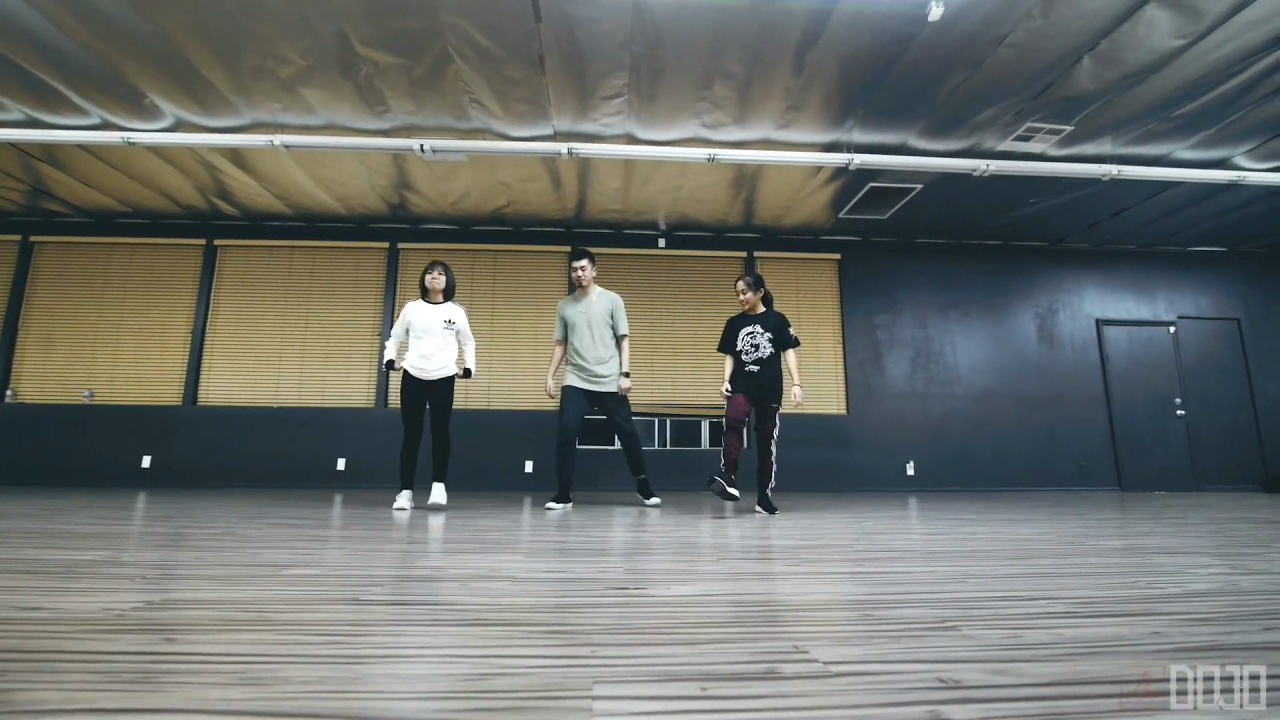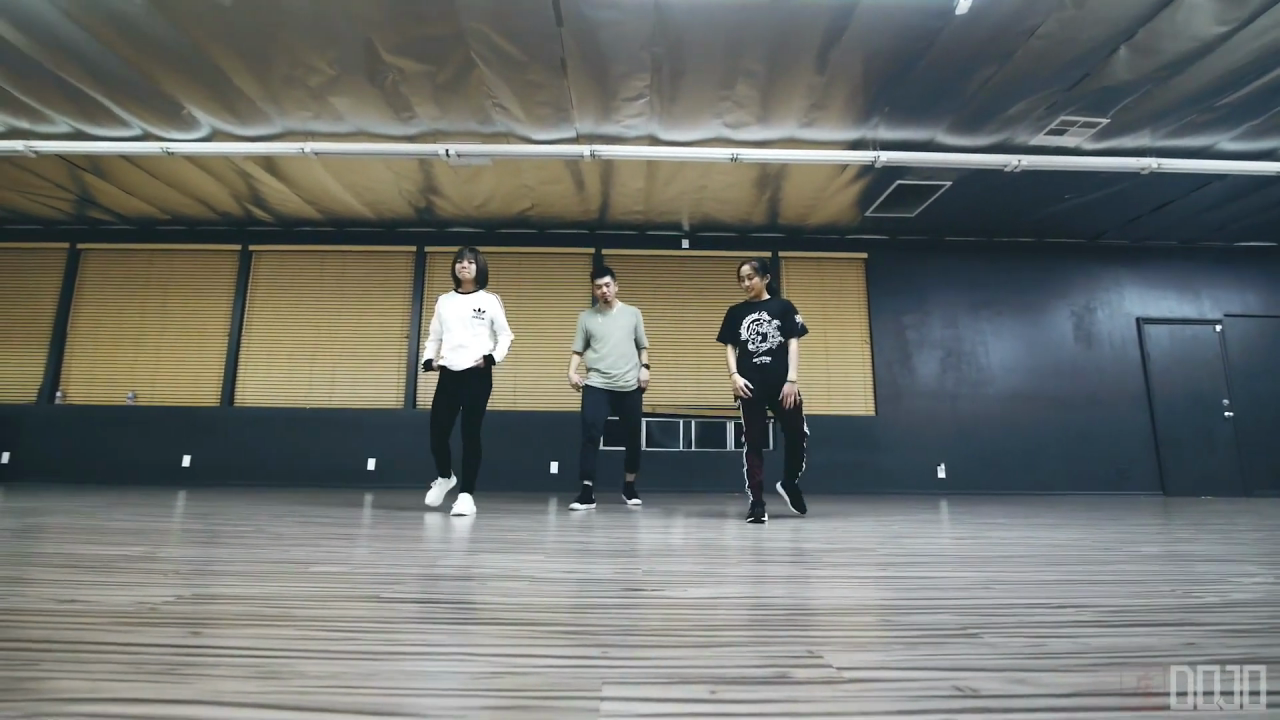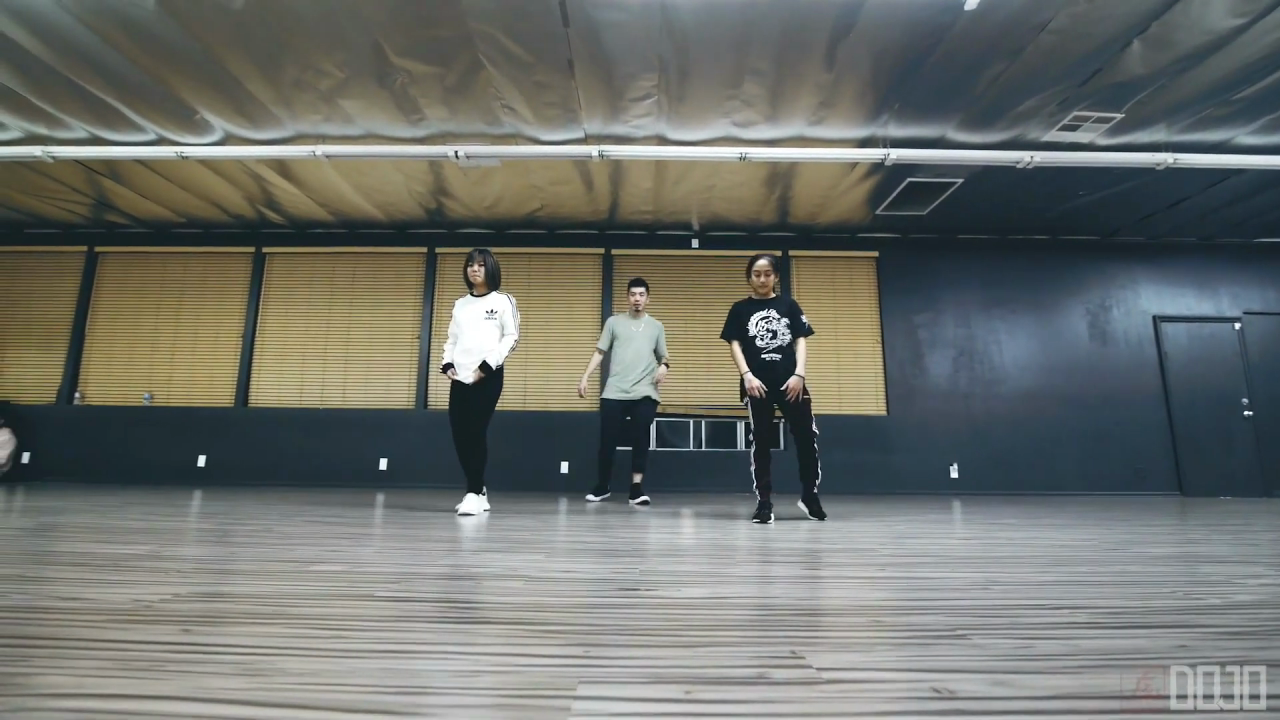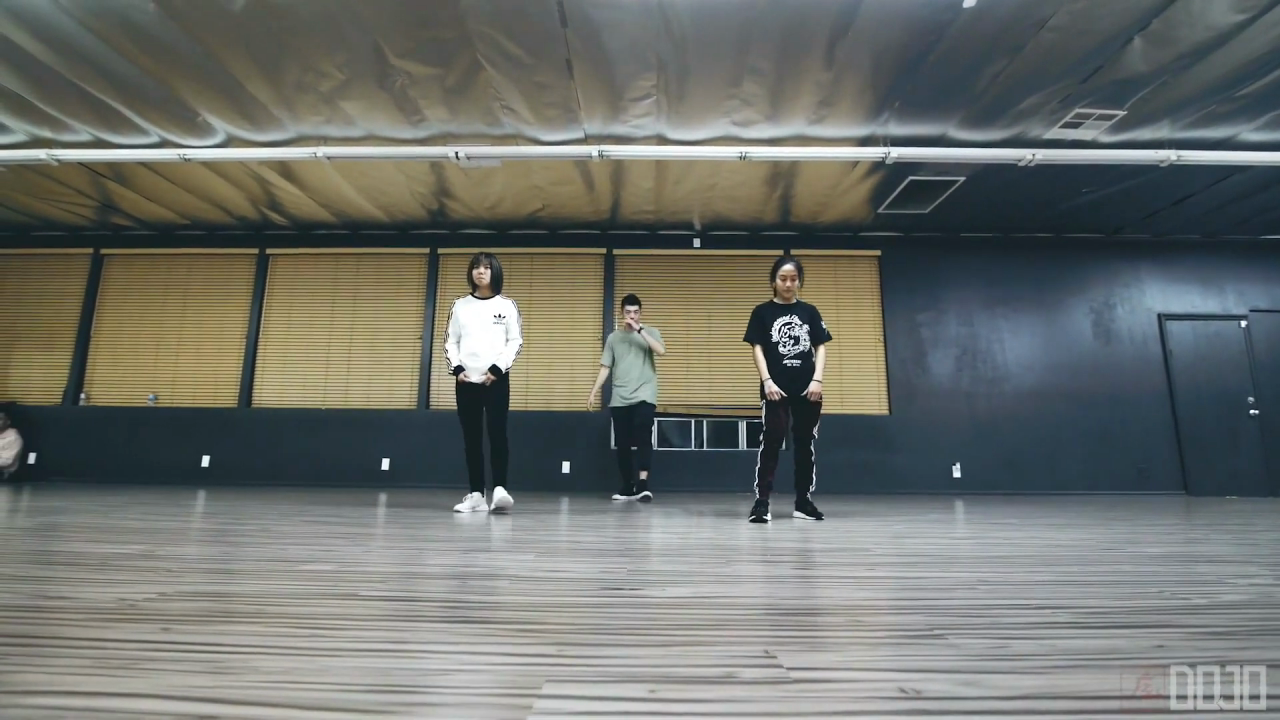
dt=0.5s
person 1, frame 1
left shoulder: (456, 311)
right shoulder: (411, 308)
left elbow: (468, 343)
right elbow: (394, 338)
left wrist: (469, 368)
right wrist: (390, 361)
left hip: (443, 379)
right hip: (413, 378)
left knee: (440, 431)
right knee: (411, 435)
left ankle: (438, 485)
right ankle: (406, 492)
person 1, frame 2
left shoulder: (490, 300)
right shoulder: (444, 301)
left elbow: (505, 335)
right elbow: (434, 336)
left wrist: (493, 357)
right wrist: (429, 359)
left hip: (478, 374)
right hip: (449, 373)
left knee: (470, 432)
right knee: (439, 429)
left ankle: (465, 495)
right ankle: (444, 477)
person 1, frame 3
left shoulder: (503, 300)
right shoulder: (460, 304)
left elbow: (511, 337)
right elbow: (452, 341)
left wrist: (488, 365)
right wrist: (447, 364)
left hip: (488, 376)
right hip: (461, 377)
left knee: (476, 433)
right knee: (459, 435)
left ankle: (474, 494)
right ankle: (478, 491)
person 1, frame 4
left shoulder: (507, 305)
right shoulder: (460, 305)
left elbow: (516, 341)
right elbow: (450, 342)
left wrist: (498, 368)
right wrist: (457, 368)
left hip: (497, 378)
right hip: (467, 379)
left knee: (497, 431)
right knee: (471, 436)
left ankle: (500, 489)
right ankle: (476, 494)
person 2, frame 1
left shoulder: (777, 320)
right shoulder: (734, 323)
left elbow: (789, 352)
right elbow: (730, 356)
left wrist: (796, 383)
right wrist: (725, 381)
left hip: (769, 389)
right hip: (740, 386)
left knee: (767, 442)
right knee: (733, 422)
left ankle: (764, 497)
right ankle: (726, 477)
person 2, frame 2
left shoulder: (783, 307)
right shoulder: (736, 312)
left elbow: (793, 343)
right elbow: (730, 348)
left wrist: (792, 379)
right wrist: (735, 375)
left hip: (780, 383)
right hip: (749, 385)
left knee: (797, 434)
right knee: (754, 441)
left ankle: (789, 484)
right ankle: (756, 503)
person 2, frame 3
left shoulder: (789, 306)
right shoulder: (740, 309)
left elbow: (800, 341)
right elbow: (735, 345)
left wrist: (799, 374)
right wrist: (747, 375)
left hip: (789, 380)
right hip: (757, 383)
left knee: (806, 435)
right knee: (761, 441)
left ankle: (810, 495)
right ankle: (764, 503)
person 2, frame 4
left shoulder: (810, 312)
right shoulder: (763, 312)
left elbow: (820, 348)
right elbow: (758, 349)
left wrist: (817, 380)
right wrist: (766, 381)
left hip: (806, 387)
right hip: (776, 387)
left knee: (805, 443)
right knee: (771, 440)
left ankle: (803, 501)
right ankle: (762, 502)
person 3, frame 1
left shoulder: (612, 300)
right shoulder: (564, 305)
left elbow: (623, 339)
right elbow: (560, 344)
left wrist: (625, 374)
right wrist: (550, 376)
left hip: (609, 381)
right hip: (575, 381)
left knee: (628, 433)
right knee: (566, 434)
left ankle: (643, 486)
right ankle: (563, 494)
person 3, frame 2
left shoulder: (632, 313)
right shoulder: (586, 318)
left elbow: (643, 347)
right elbow: (578, 351)
left wrist: (644, 367)
right wrist: (572, 371)
left hip: (630, 386)
right hip: (597, 384)
left knee: (632, 438)
right knee: (590, 433)
left ankle: (629, 487)
right ankle: (586, 492)
person 3, frame 3
left shoulder: (656, 326)
right shoulder: (613, 322)
left elbow: (662, 356)
right elbow: (600, 352)
left wrist: (663, 366)
right wrist: (585, 377)
left hip: (645, 392)
right hip: (614, 391)
left knee: (640, 439)
right knee: (608, 438)
left ankle: (636, 488)
right ankle: (603, 485)
person 3, frame 4
left shoulder: (650, 332)
right shoulder: (613, 338)
left elbow: (661, 351)
right elbow: (605, 368)
left wrist: (640, 330)
right wrist: (594, 392)
left hip: (644, 396)
right hip: (620, 399)
left knee: (642, 437)
right knee: (622, 443)
left ankle: (642, 484)
right ankle: (628, 486)
